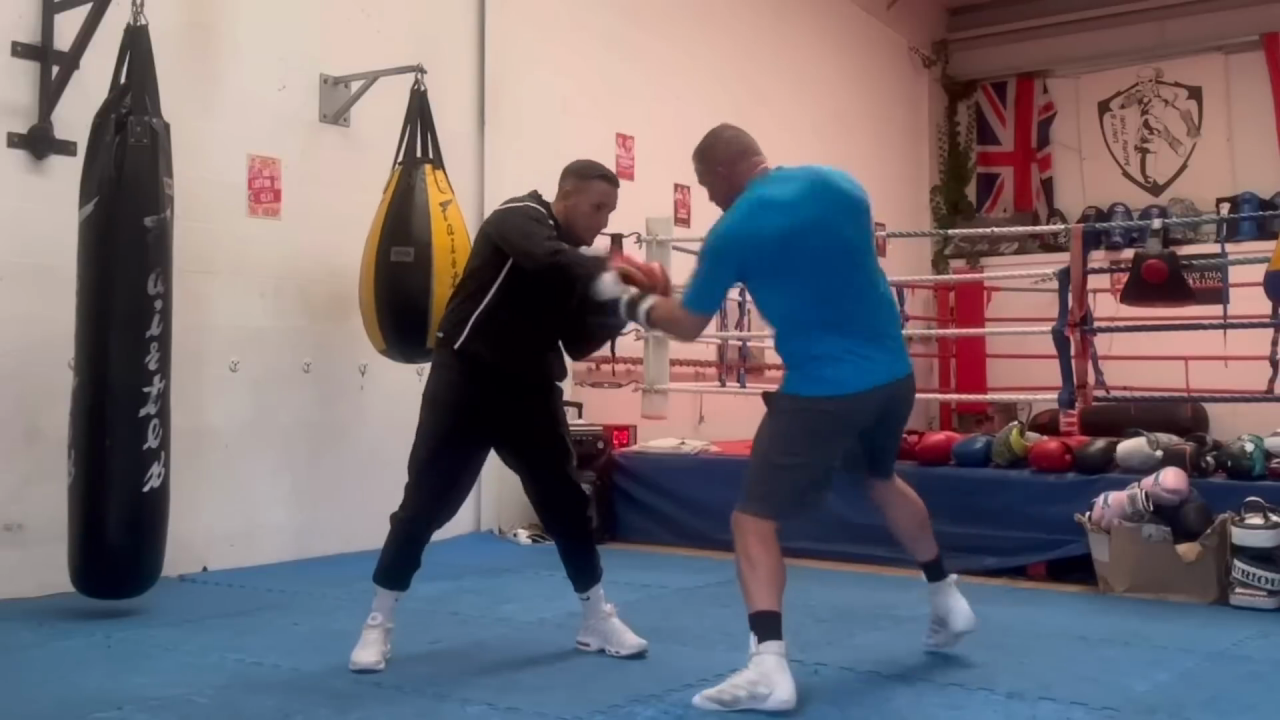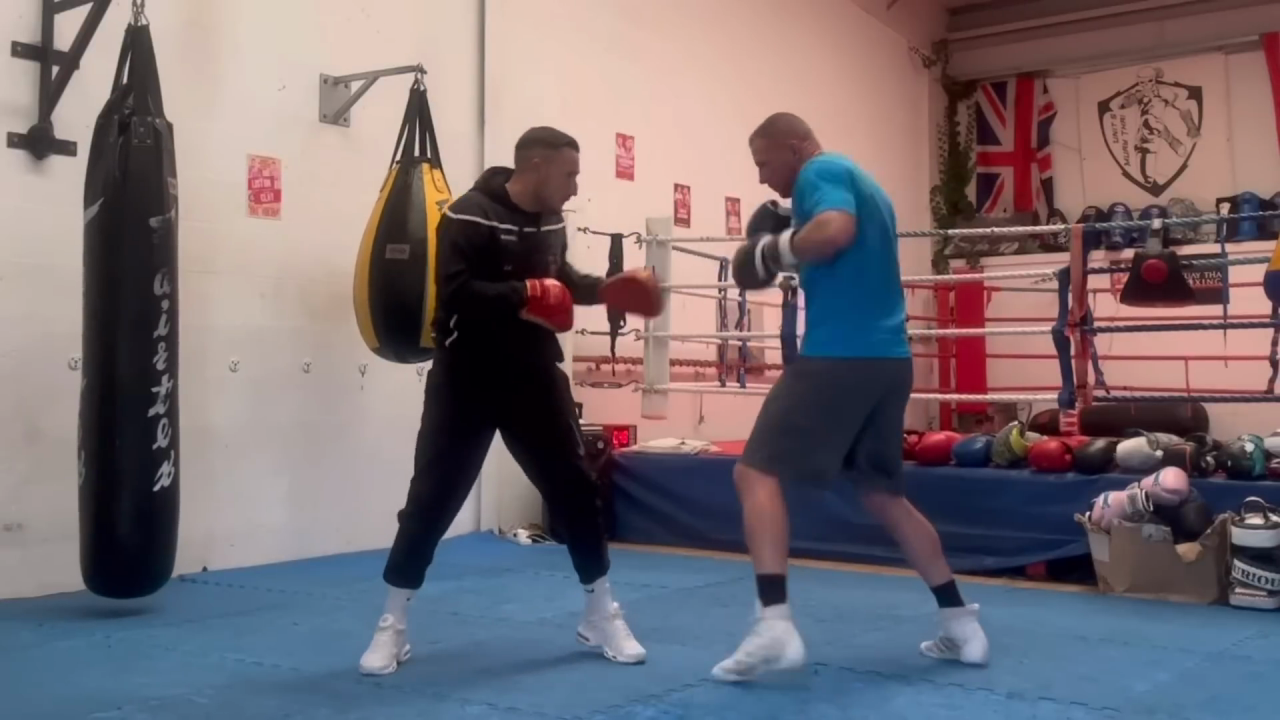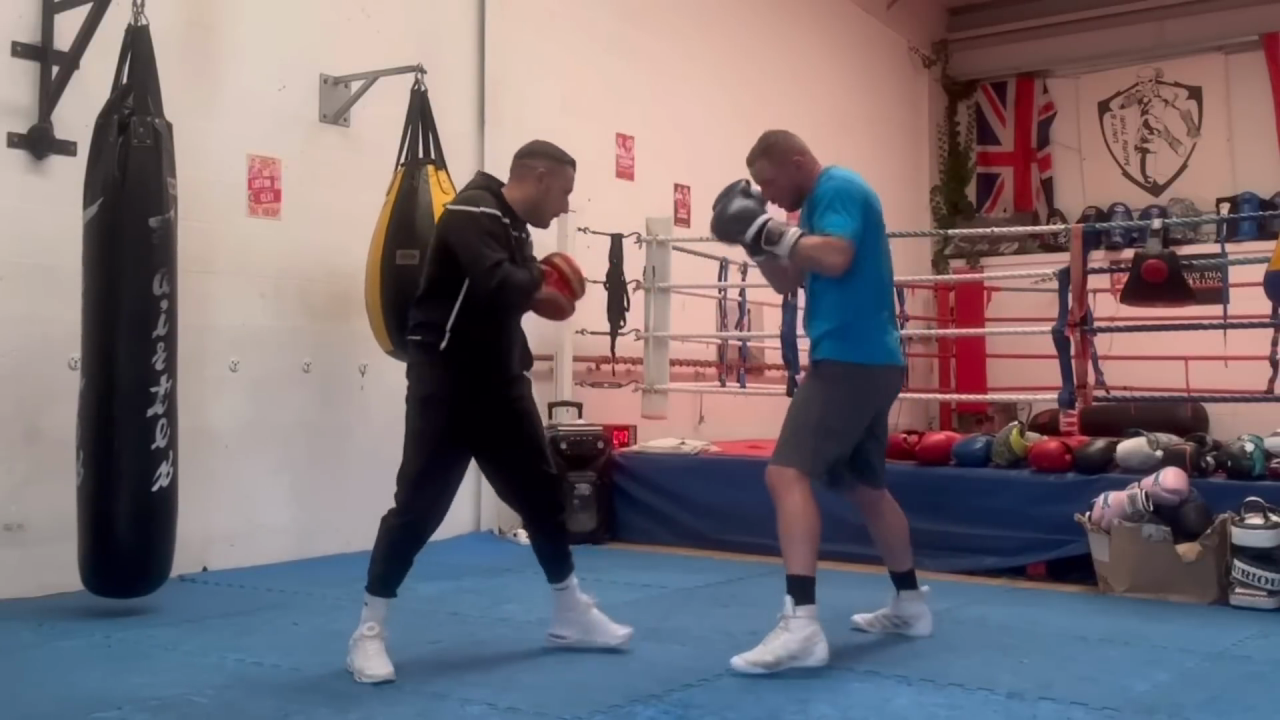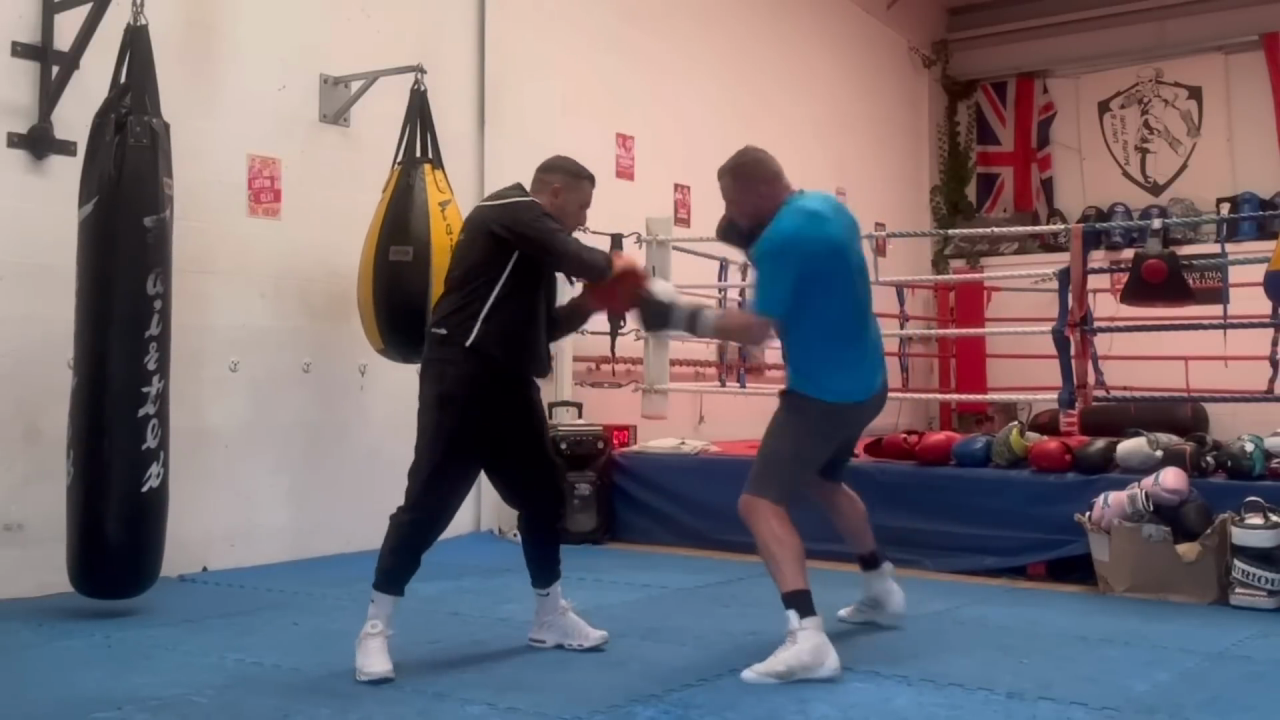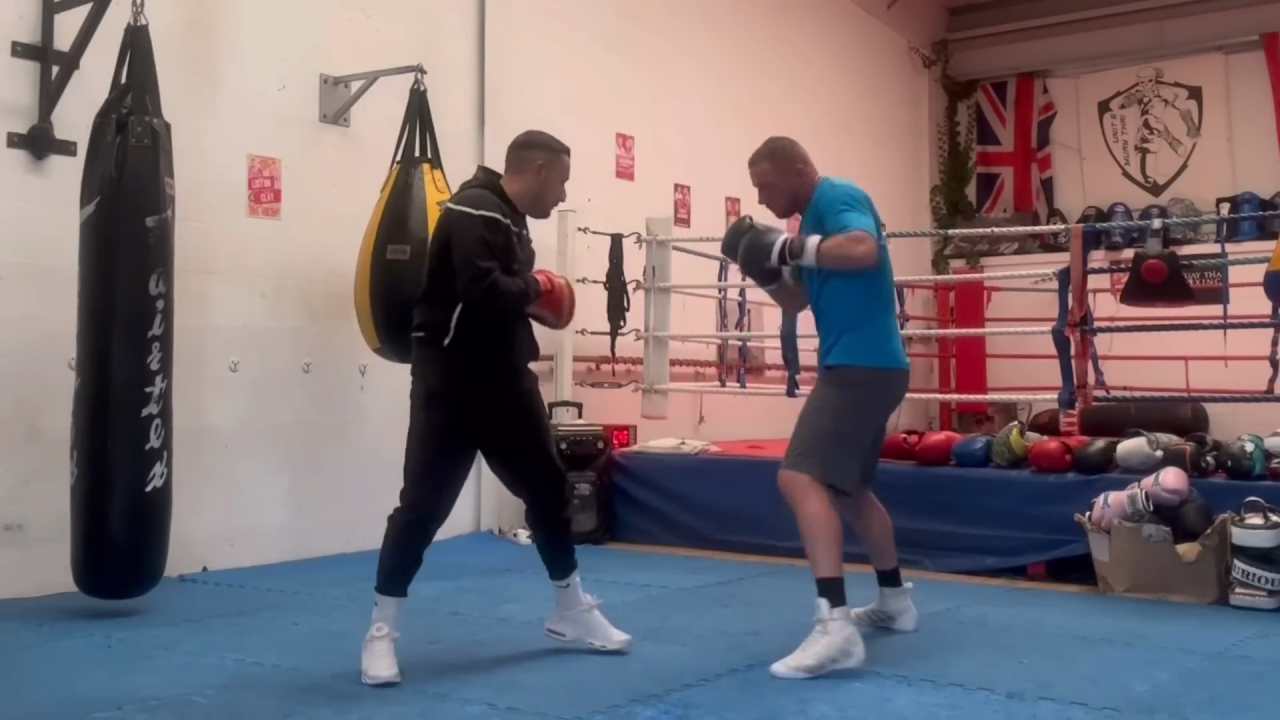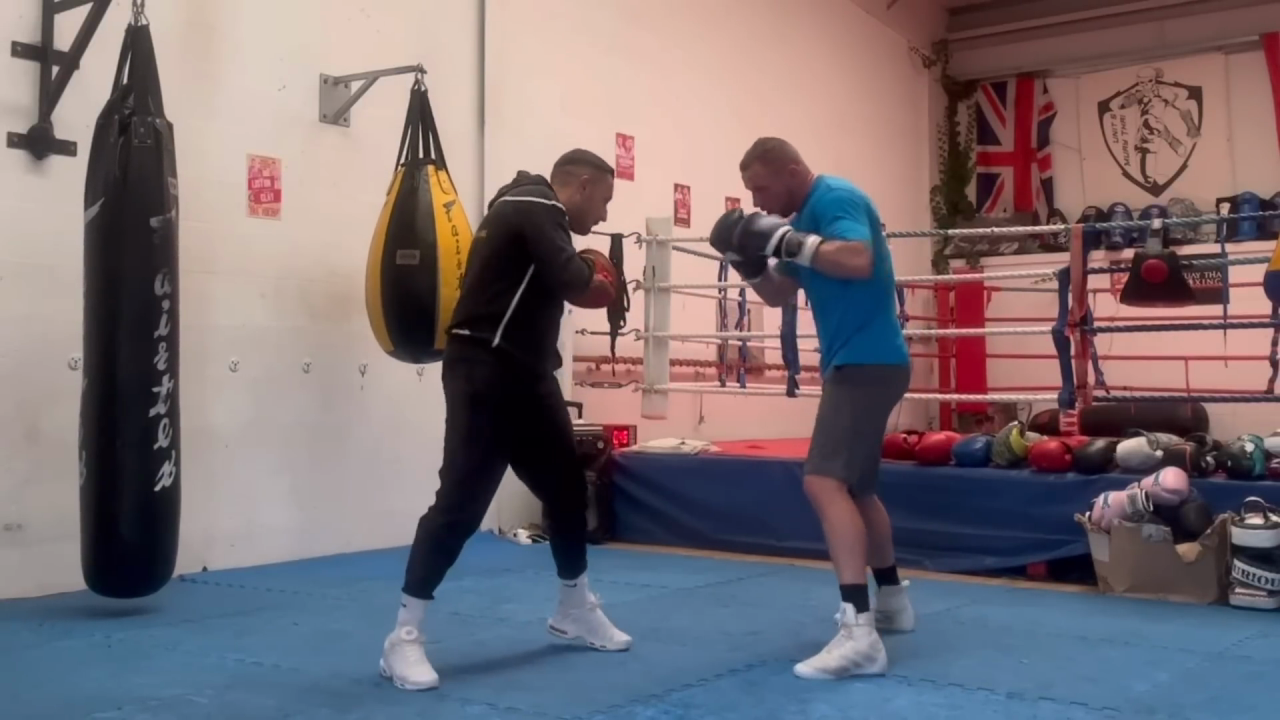
dt=0.7s
person 1, frame 1
left shoulder: (738, 229)
right shoulder: (837, 184)
left elbow: (687, 323)
left wrist: (630, 303)
left hip: (823, 392)
right hip: (891, 374)
left knee: (754, 517)
right knee: (878, 478)
left ankle: (769, 666)
right ankle: (945, 598)
person 1, frame 2
left shoulder: (822, 175)
right shoulder: (863, 186)
left elbow: (835, 231)
left wrist: (776, 248)
right wrist: (782, 256)
left hip: (838, 358)
right hip: (887, 357)
left knee: (756, 473)
right knee: (884, 494)
left ankle: (773, 624)
right ankle: (960, 623)
person 1, frame 3
left shoulder: (840, 188)
right shoulder: (819, 202)
left elbow: (834, 258)
right elbow: (787, 281)
left wrist: (768, 226)
right wrist: (754, 234)
left hip: (850, 359)
right hip: (868, 361)
left knee: (787, 474)
right knee: (866, 485)
left ankle: (800, 625)
right ankle: (910, 603)
person 1, frame 4
left shoulder: (789, 235)
right shoulder: (830, 208)
left elbow: (755, 324)
left wrist: (680, 316)
right wrist: (747, 237)
left hip: (831, 391)
right hip: (864, 384)
left knee: (760, 503)
right knee: (823, 480)
left ankle: (808, 638)
right ankle: (879, 585)
person 1, frame 5
left shoulder: (838, 196)
right shoulder: (818, 210)
left elbow: (864, 250)
right elbow: (800, 297)
left wrist: (789, 248)
right wrist: (765, 260)
left hip: (859, 366)
right hip: (877, 366)
left knee: (801, 479)
right knee: (851, 485)
left ankle: (834, 627)
right ankle: (895, 599)
person 1, frame 6
left shoulder: (837, 198)
right shoulder: (803, 216)
left elbow: (856, 262)
right elbow: (779, 294)
left wrist: (784, 243)
right wrist: (748, 256)
left hip: (870, 363)
right hip: (849, 364)
left knee: (824, 483)
right knee: (853, 484)
left ankle: (861, 634)
right ankle: (892, 601)
person 2, frame 1
left shoulder: (574, 261)
right shoulder: (518, 219)
left elbow: (579, 340)
right elbow: (548, 261)
left wrist: (615, 308)
right wrist: (609, 273)
left hip: (530, 389)
right hip: (467, 381)
left knee: (567, 501)
right knee: (427, 502)
left ankle: (598, 619)
right ankle: (378, 624)
person 2, frame 2
left shoulder: (548, 221)
right shoulder: (470, 216)
right elbow: (453, 293)
left wrist: (611, 289)
right wrist: (524, 295)
left hip: (535, 373)
right hip: (466, 376)
left knee: (575, 489)
right knee: (432, 501)
left ankle: (602, 616)
right ankle: (391, 628)
person 2, frame 3
left shoulder: (513, 226)
right shoulder: (472, 213)
right elbow: (495, 285)
left wrist: (543, 284)
right wrist: (540, 284)
left hip: (501, 378)
right hip: (446, 380)
left knee: (541, 490)
right knee: (419, 504)
left ankle: (571, 612)
right ankle: (369, 632)
person 2, frame 4
left shoulder: (528, 225)
right shoulder: (511, 210)
left elbow: (532, 325)
right elbow: (573, 258)
left wrist: (576, 311)
right wrist: (614, 267)
left hip: (509, 381)
right hip: (460, 374)
left knee: (542, 494)
right knee: (430, 499)
left ankle: (551, 616)
right ankle: (375, 629)
person 2, frame 5
left shoulder: (511, 217)
right shoulder: (473, 212)
right elbow: (479, 290)
left wrist: (537, 298)
right wrist: (535, 288)
left hip: (505, 374)
right hip: (450, 376)
left knee: (546, 486)
right knee: (425, 502)
left ankle: (572, 610)
right ankle: (381, 630)
person 2, frame 6
left shoulder: (529, 213)
right shoulder: (533, 207)
right elbow: (567, 279)
left wrist: (585, 275)
right wrist: (591, 276)
left hip: (524, 374)
right hip: (484, 372)
left knee: (566, 487)
right knee: (462, 500)
left ankle: (576, 608)
right ankle: (404, 638)
